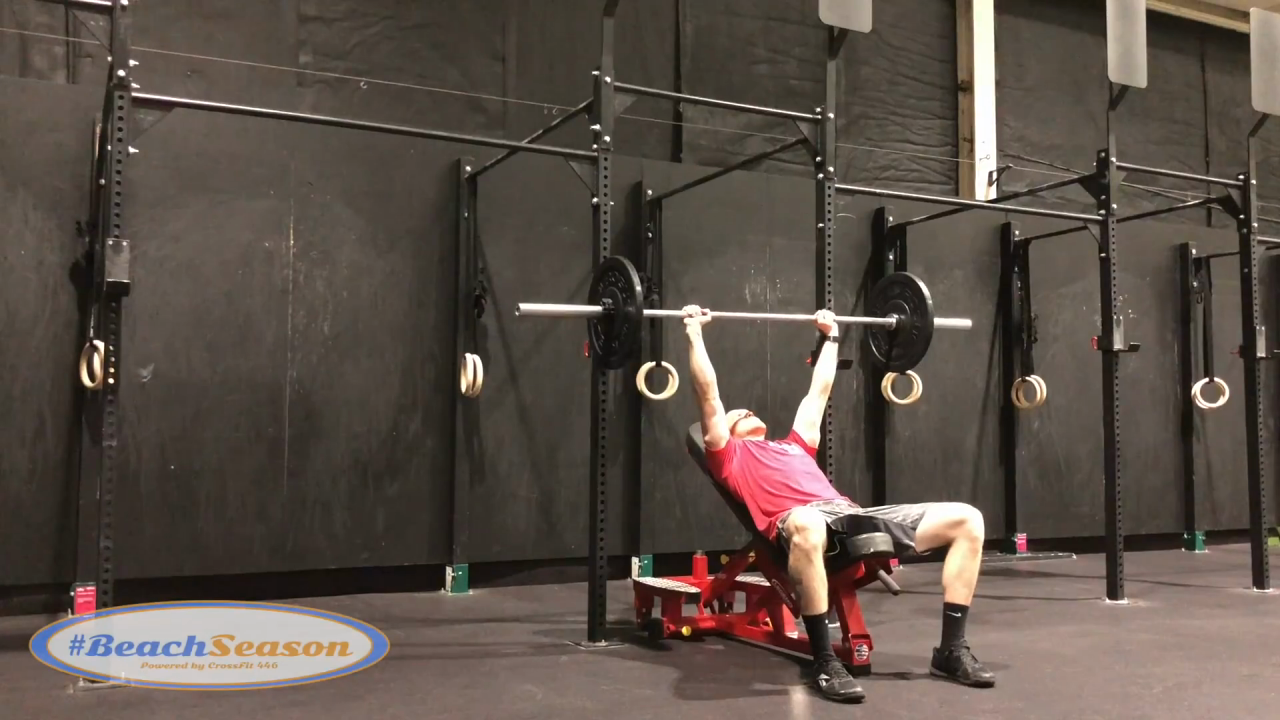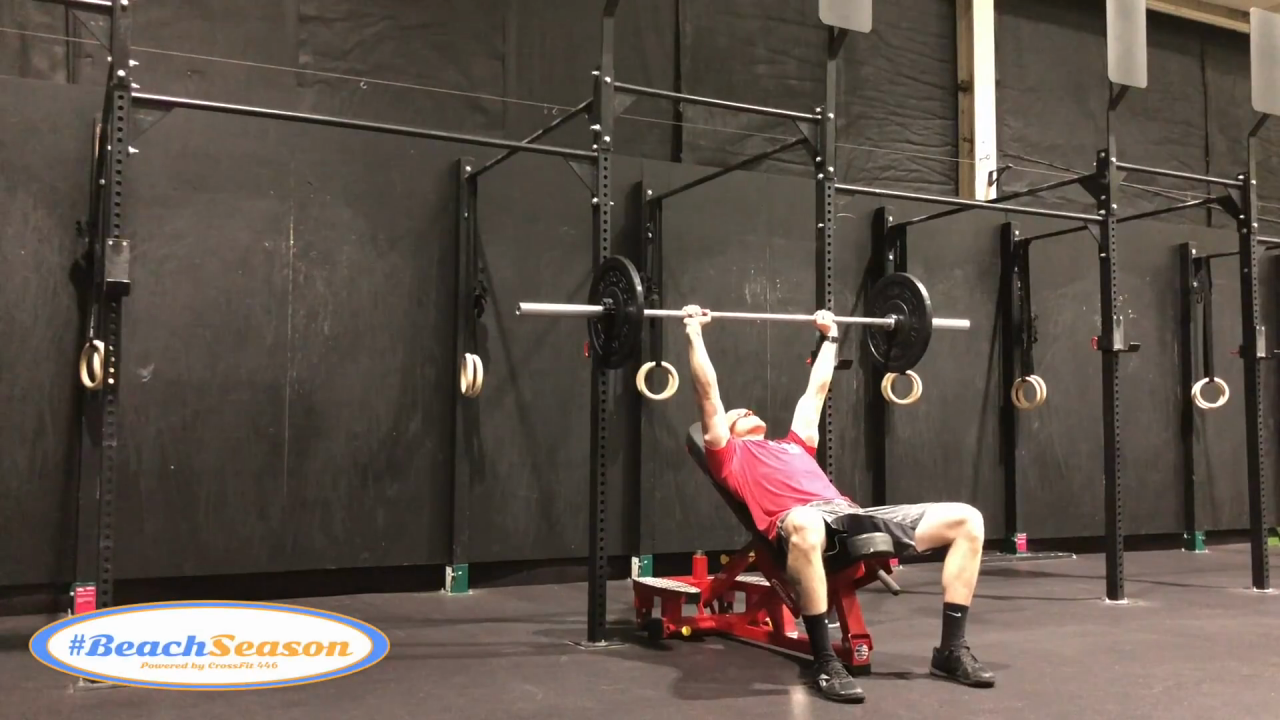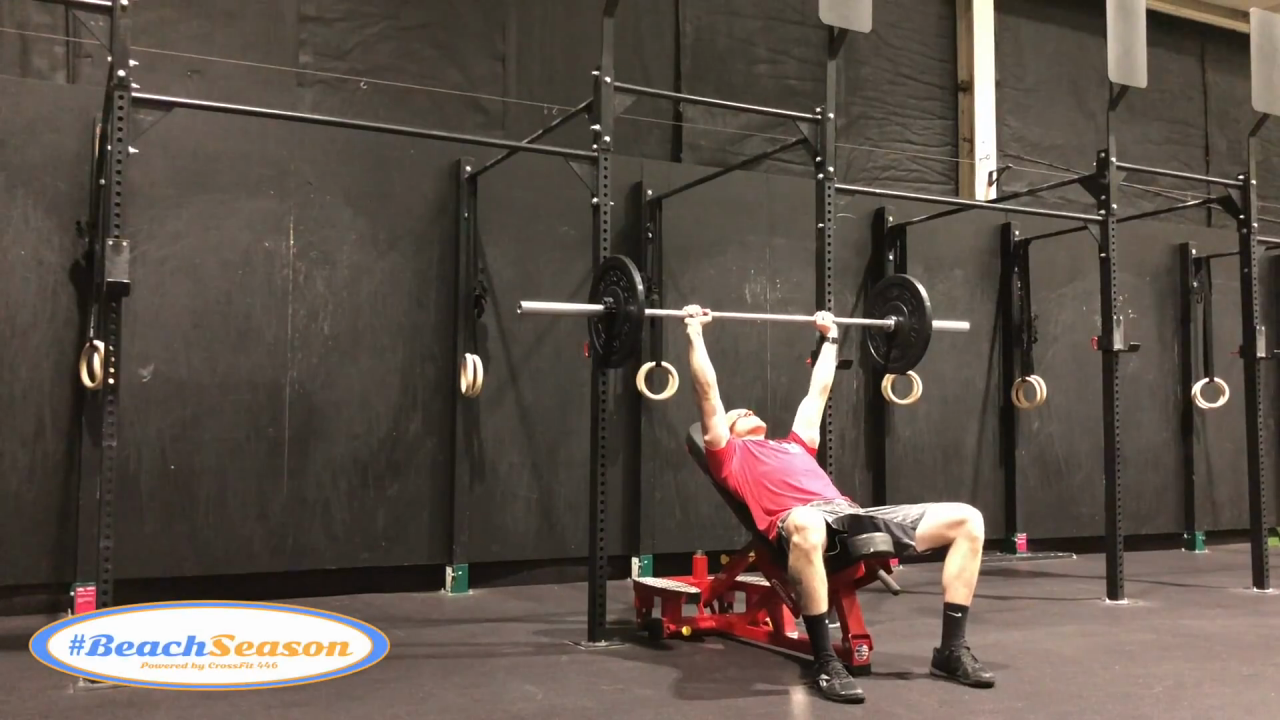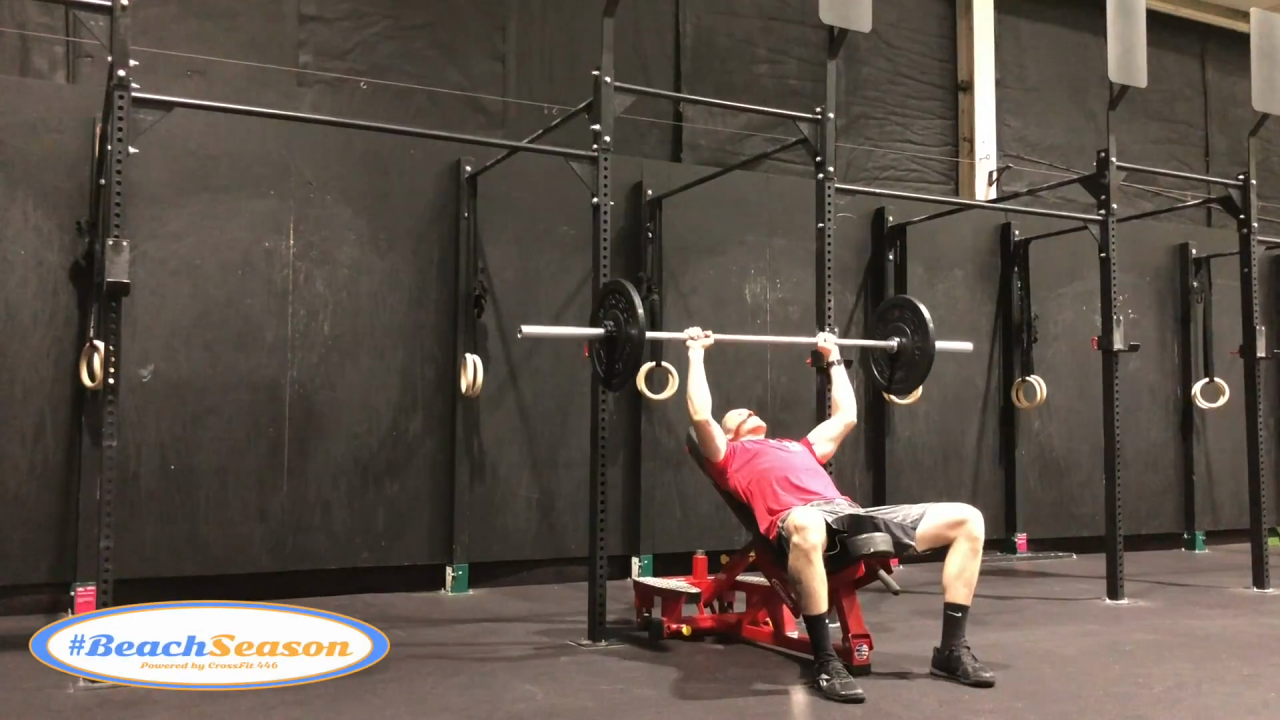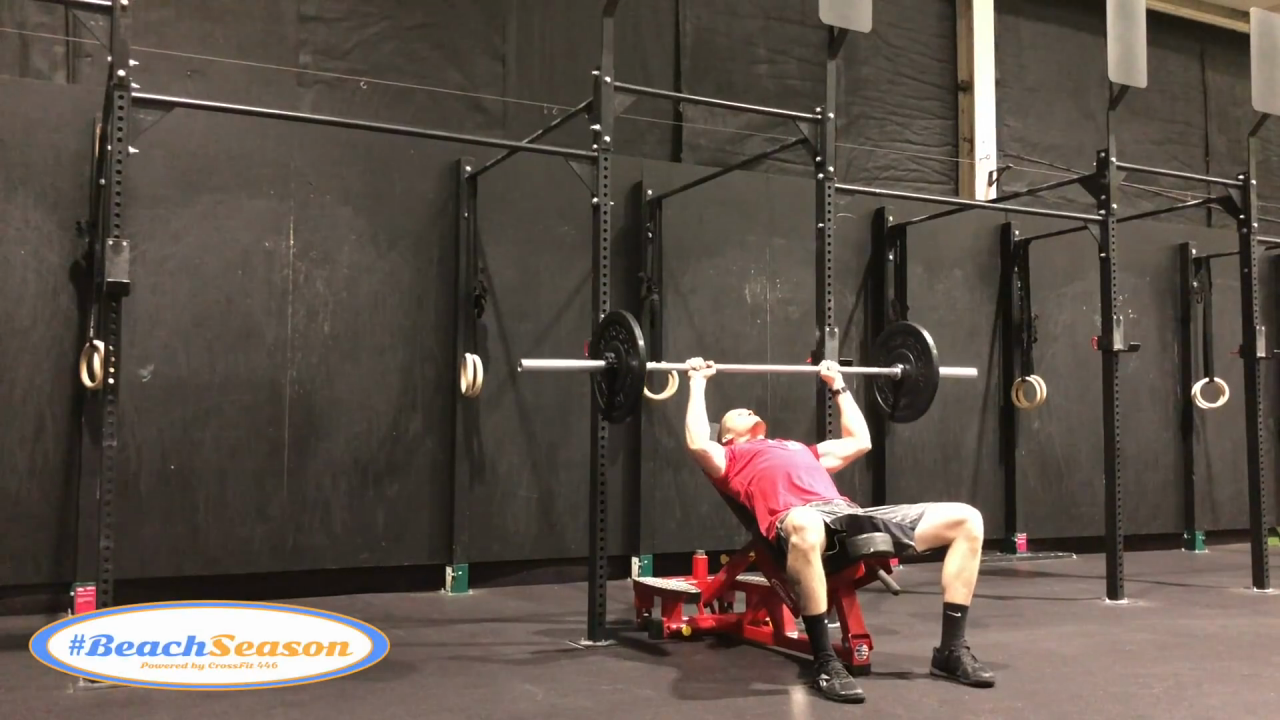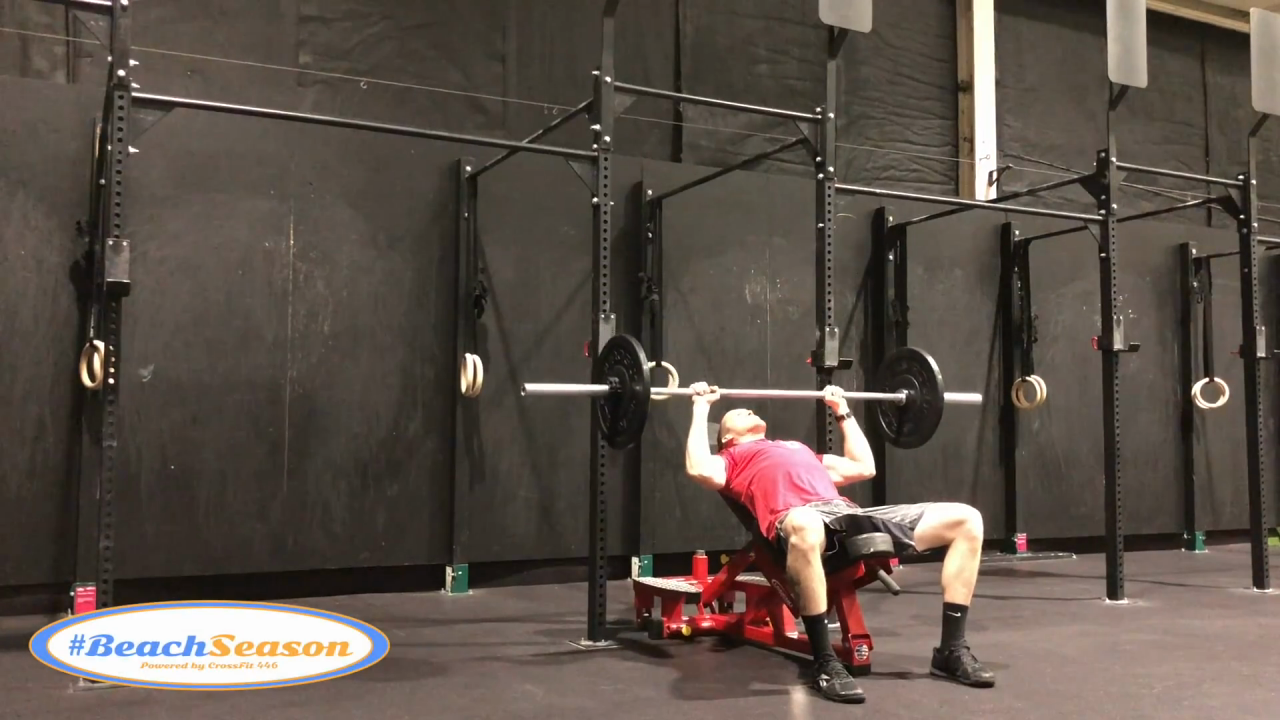
dt=0.4s
person 1, frame 1
left shoulder: (794, 445)
right shoulder: (729, 455)
left elbow: (819, 391)
right elbow: (708, 394)
left wrist: (831, 335)
right wrist: (694, 333)
left hip: (852, 515)
right hip: (802, 521)
left knee: (966, 520)
right knee: (807, 526)
left ankle: (952, 650)
right ankle: (825, 662)
person 1, frame 2
left shoulder: (794, 445)
right shoulder: (729, 454)
left elbow: (817, 389)
right elbow: (707, 392)
left wrist: (830, 336)
right wrist: (694, 332)
left hip: (853, 515)
right hip: (804, 522)
left knee: (966, 520)
right knee: (805, 526)
left ankle: (952, 650)
right ankle: (825, 662)
person 1, frame 3
left shoulder: (795, 444)
right shoulder: (729, 454)
left elbow: (818, 392)
right elbow: (707, 393)
left wrist: (830, 336)
right wrist: (695, 332)
left hip: (852, 515)
right hip: (802, 521)
left knee: (967, 521)
right knee: (806, 527)
left ankle: (952, 650)
right ankle: (826, 662)
person 1, frame 4
left shoulder: (798, 448)
right shoulder: (730, 457)
left elbow: (846, 416)
right elbow: (701, 416)
left wrist: (834, 359)
right wrist: (696, 353)
left hip: (853, 515)
right hip: (803, 518)
left knee: (967, 520)
right knee: (806, 527)
left ankle: (952, 650)
right ankle: (826, 662)
person 1, frame 5
left shoulder: (799, 450)
right shoulder: (730, 460)
left elbow: (859, 441)
right elbow: (698, 444)
left wrist: (838, 386)
right wrist: (698, 383)
left hip: (853, 515)
right hip: (804, 521)
left knee: (966, 520)
right knee: (804, 526)
left ankle: (952, 650)
right ankle: (825, 662)
person 1, frame 6
left shoulder: (800, 449)
right shoulder: (732, 459)
left elbow: (864, 467)
right elbow: (700, 470)
left wrist: (842, 411)
right wrist: (701, 408)
left hip: (851, 515)
right hip: (802, 521)
left knee: (966, 520)
right knee: (804, 526)
left ankle: (952, 650)
right ankle: (825, 662)
